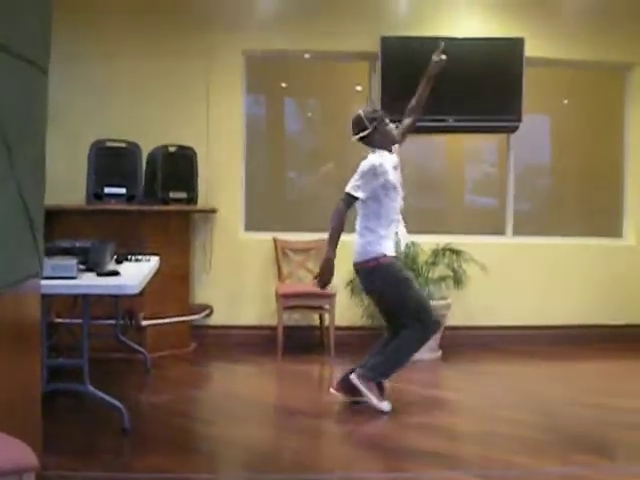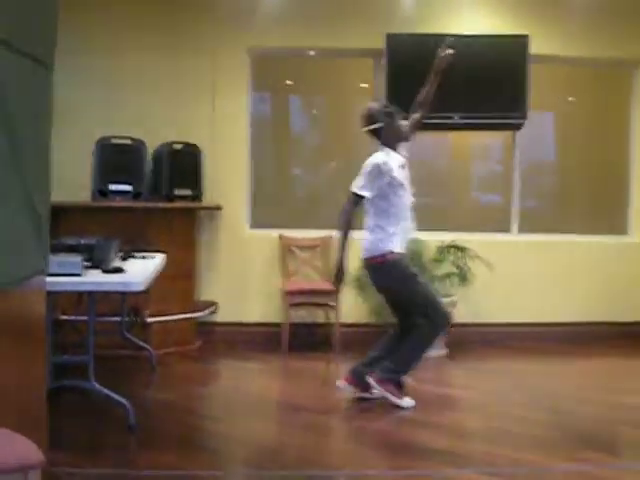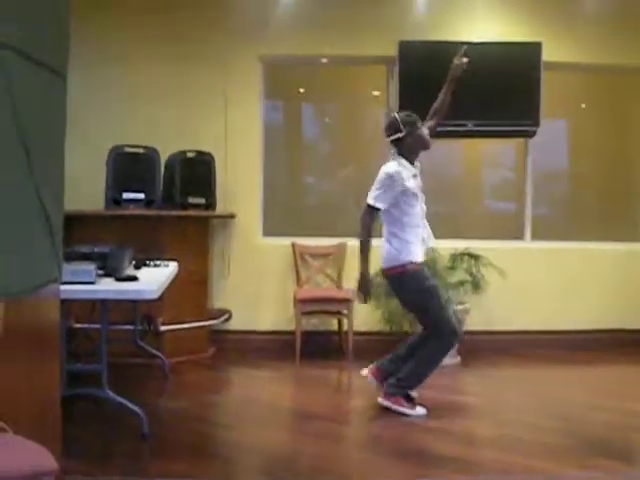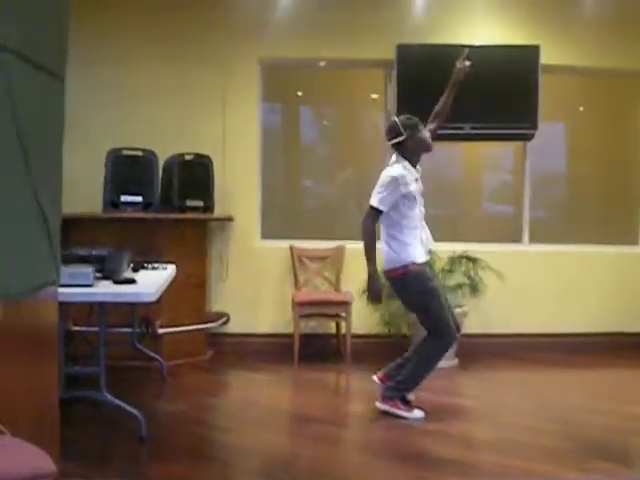
dt=0.1s
person 1, frame 1
left shoulder: (388, 156)
right shoulder: (375, 165)
left elbow: (413, 114)
right elbow: (342, 207)
left wrist: (430, 75)
right wrist: (329, 256)
left hip: (380, 260)
right hip: (377, 261)
left knee: (400, 329)
right knee: (426, 322)
left ankle: (352, 381)
right ankle: (370, 375)
person 1, frame 2
left shoulder: (395, 153)
right shoulder: (379, 162)
left elbow: (419, 110)
right elbow: (350, 206)
left wrist: (437, 71)
right wrist: (341, 257)
left hip: (389, 255)
right hip: (384, 257)
left knee: (410, 323)
right knee: (436, 318)
left ankle: (358, 375)
right ankle: (388, 377)
person 1, frame 3
left shoulder: (411, 163)
right shoulder: (392, 172)
left elbow: (436, 118)
right elbow: (366, 218)
left wrist: (452, 79)
right wrist: (364, 269)
left hip: (408, 265)
right hip: (404, 267)
left knee: (435, 331)
right knee: (446, 334)
left ankle: (384, 370)
right ankle: (396, 392)
person 1, frame 4
left shoulder: (408, 165)
right shoulder: (395, 175)
left elbow: (435, 122)
right elbow: (368, 220)
left wrist: (455, 82)
right wrist: (372, 272)
left hip: (409, 265)
right hip: (405, 268)
left knee: (440, 331)
right knee: (444, 333)
left ankle: (391, 377)
right ankle: (393, 394)
